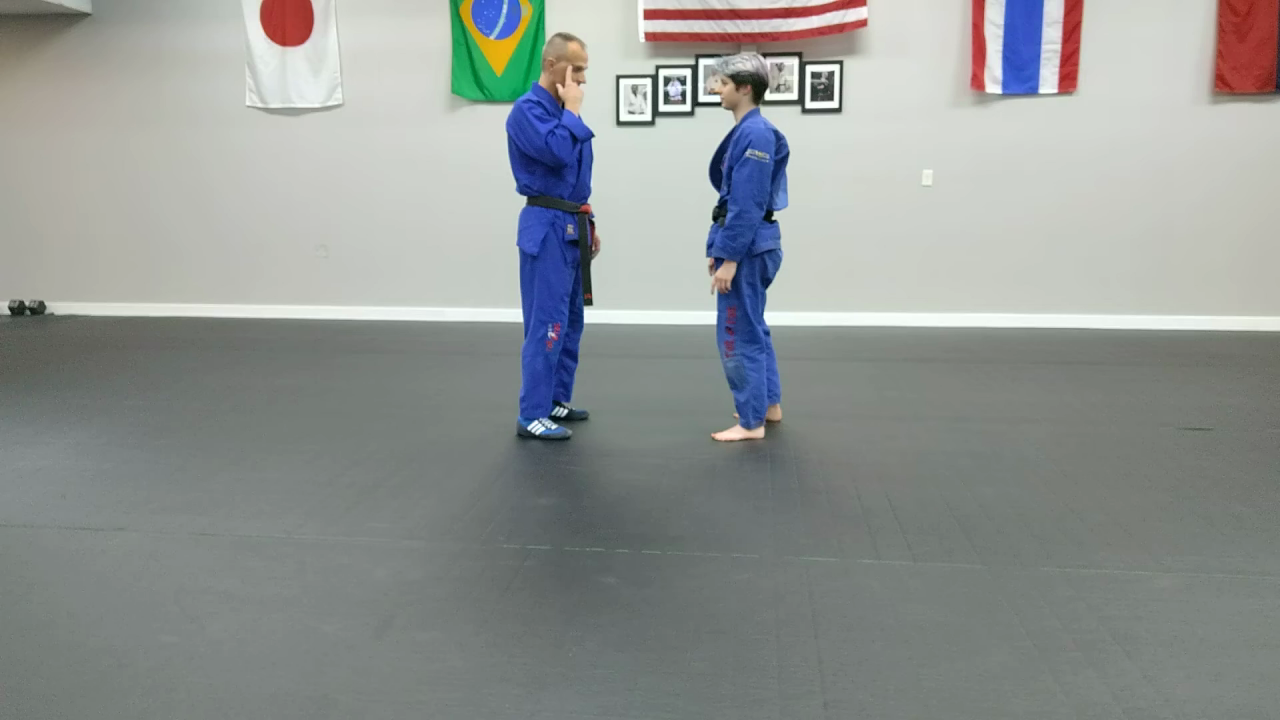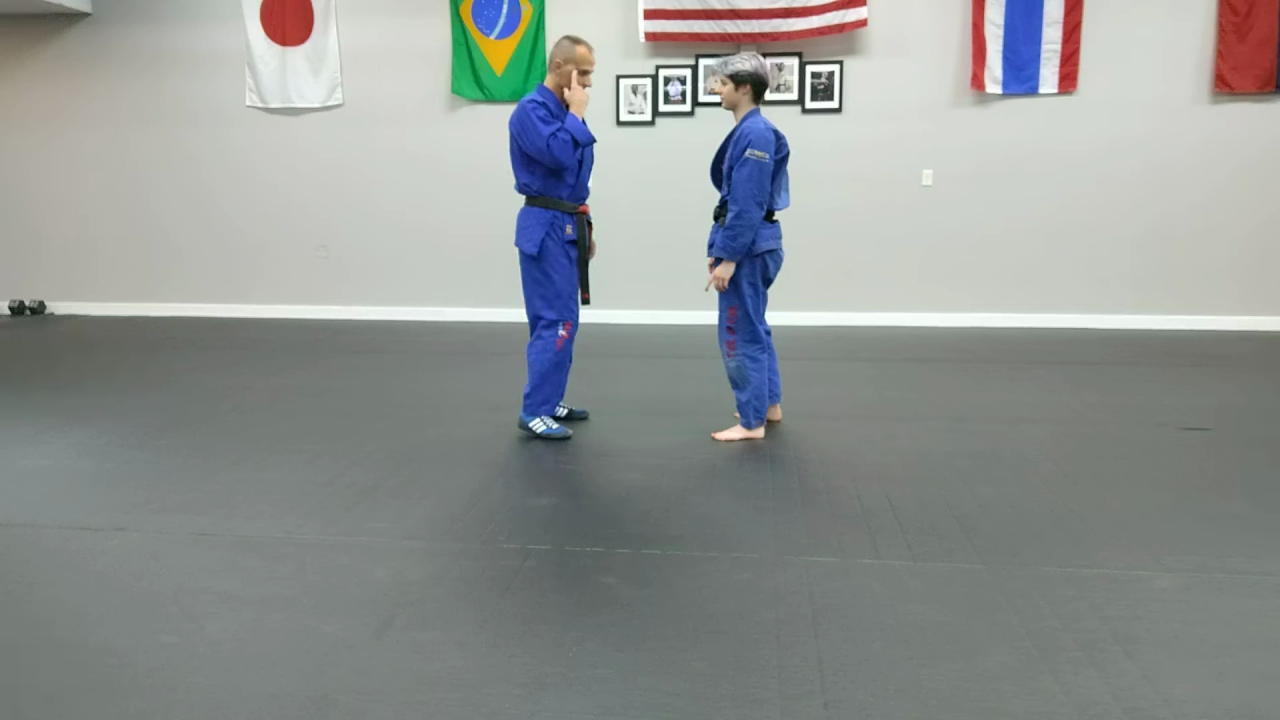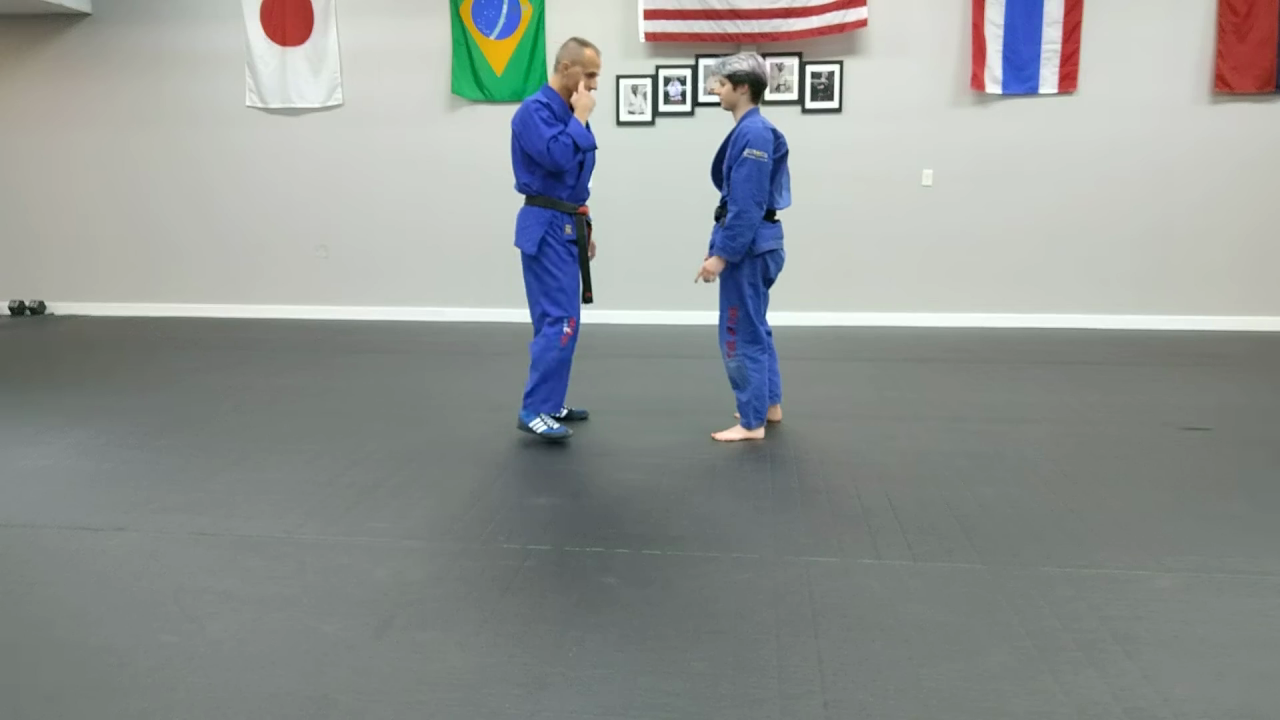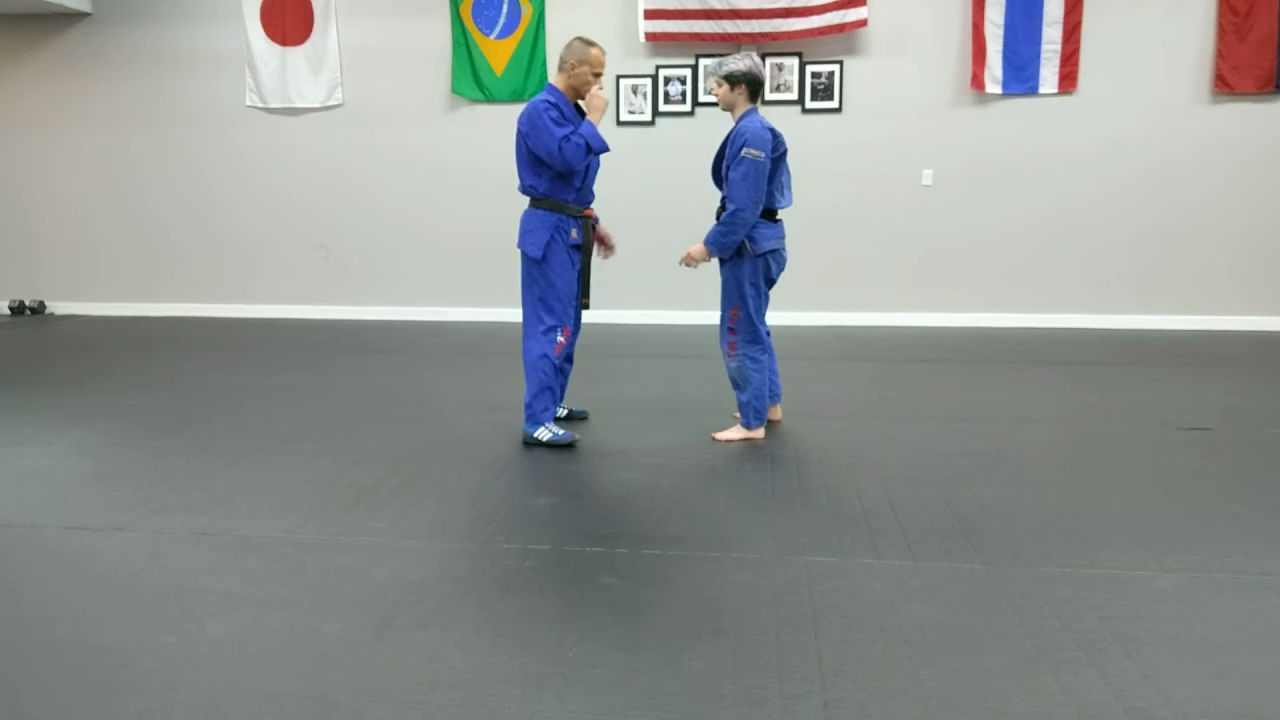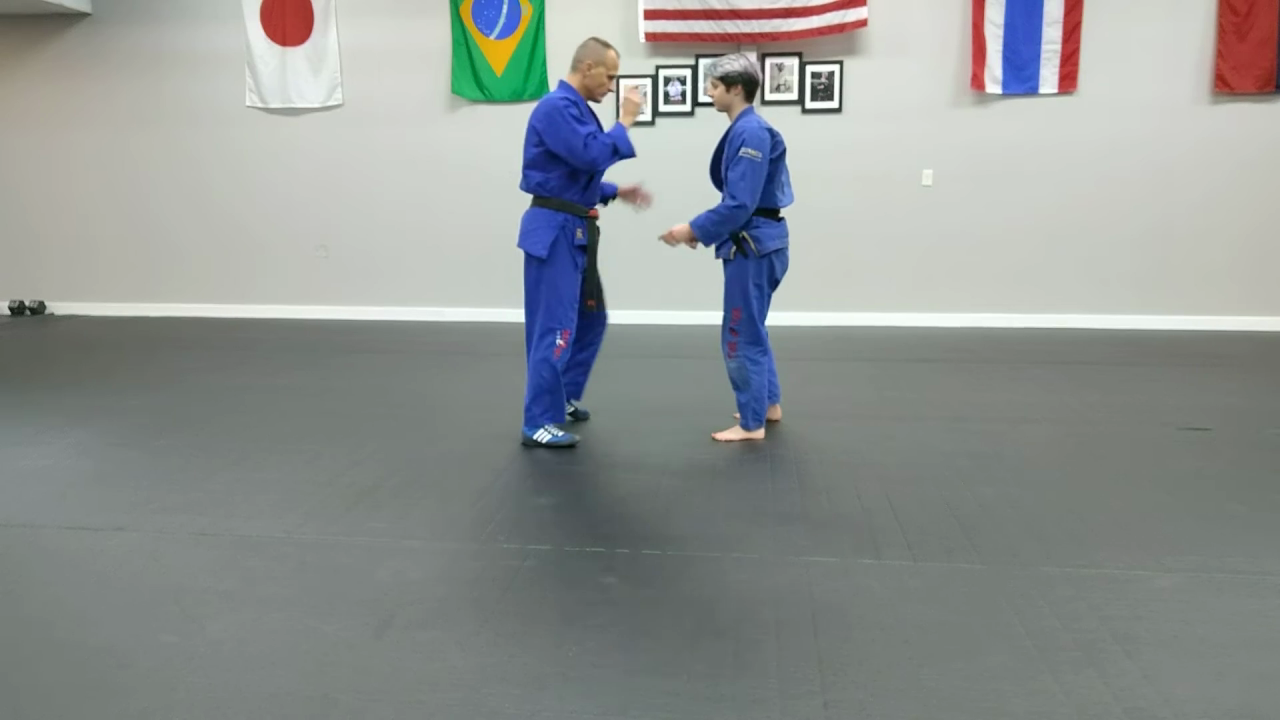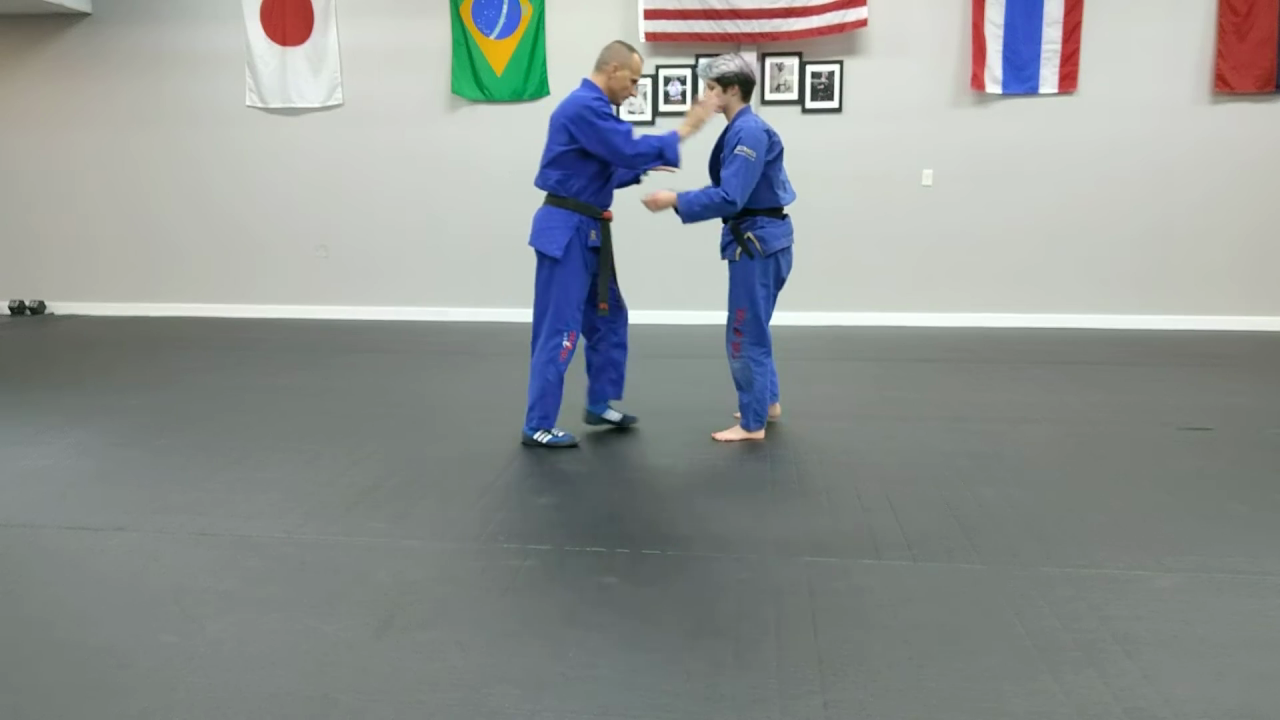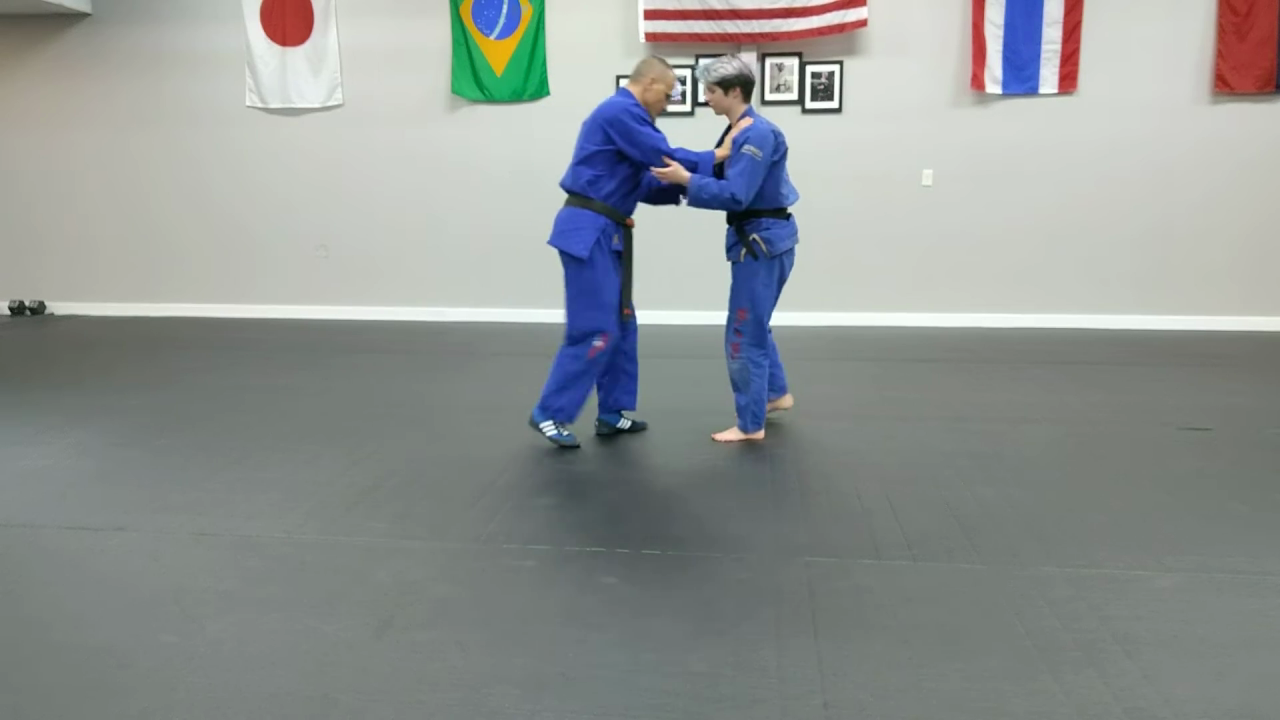
dt=0.2s
person 1, frame 1
left shoulder: (560, 110)
right shoulder: (528, 109)
right elbow: (558, 154)
left wrist: (587, 224)
right wrist: (572, 110)
left hip: (569, 226)
right hip: (548, 227)
left knee: (569, 321)
right knee: (547, 323)
left ankle: (554, 400)
right ankle: (532, 416)
person 1, frame 2
left shoulder: (564, 111)
right shoulder: (532, 109)
right elbow: (558, 157)
left wrist: (584, 226)
right wrist: (577, 114)
left hip: (566, 225)
right hip: (545, 227)
left knee: (560, 320)
right knee: (558, 322)
left ankle: (550, 402)
right ankle: (535, 411)
person 1, frame 3
left shoulder: (567, 112)
right shoulder: (535, 110)
right elbow: (557, 159)
left wrist: (584, 226)
right wrist: (581, 119)
left hip: (565, 226)
right hip: (546, 227)
left knee: (563, 319)
right knee: (558, 319)
left ankle: (551, 402)
right ankle: (534, 412)
person 1, frame 4
left shoulder: (569, 111)
right shoulder: (542, 110)
right elbow: (567, 160)
left wrist: (594, 224)
right wrist: (594, 119)
left hip: (569, 229)
right hip: (551, 231)
left knee: (566, 322)
right knee: (551, 325)
left ankle: (550, 401)
right ankle: (538, 421)
person 1, frame 5
left shoulder: (572, 108)
right shoulder: (557, 107)
right elbow: (591, 155)
left wrist: (615, 192)
right wrist: (625, 123)
left hip: (571, 231)
right hip: (554, 231)
left knee: (590, 317)
right knee: (553, 327)
left ankle: (560, 395)
right ankle: (538, 423)
person 1, frame 6
left shoulder: (588, 106)
right shoulder: (585, 107)
left elbow: (603, 169)
right elbow: (630, 152)
left wrist: (649, 165)
right wrist: (683, 133)
left hip: (581, 231)
right hip: (566, 231)
left knee: (608, 317)
right knee: (559, 329)
left ankle: (600, 403)
right ankle: (537, 425)
person 1, frame 7
left shoulder: (618, 115)
right shoulder: (622, 112)
left elbow: (637, 185)
right elbow: (665, 160)
left wrist: (682, 187)
right wrist: (721, 152)
left hip: (597, 233)
right hip: (589, 233)
left knee: (618, 325)
right knee: (595, 332)
left ankle: (611, 414)
right ankle: (548, 414)
person 2, frame 1
left shoulder: (755, 135)
right shoulder: (747, 131)
left elbow: (747, 205)
left wrist: (729, 258)
right wrist: (720, 249)
left hip: (745, 245)
right hip: (744, 242)
left knee: (738, 332)
right knee: (752, 327)
left ankle: (751, 422)
right ankle: (769, 404)
person 2, frame 2
left shoulder: (755, 135)
right shoulder: (748, 131)
left elbow: (748, 205)
left wrist: (728, 258)
right wrist: (721, 248)
left hip: (746, 245)
right hip: (746, 242)
left knee: (739, 332)
right knee: (753, 326)
left ankle: (751, 422)
right ankle: (769, 404)
person 2, frame 3
left shoulder: (754, 134)
right shoulder: (750, 131)
left elbow: (748, 206)
left wrist: (720, 254)
right wrist: (722, 247)
left hip: (747, 245)
right hip: (751, 243)
left knee: (740, 332)
right knee: (753, 327)
left ankle: (752, 422)
right ankle: (769, 404)
person 2, frame 4
left shoulder: (752, 134)
right shoulder: (749, 130)
left elbow: (744, 205)
left wrist: (709, 245)
right wrist: (715, 240)
left hip: (750, 243)
right hip: (754, 241)
left knee: (740, 332)
right knee: (753, 327)
left ankle: (752, 422)
right ankle: (769, 404)
person 2, frame 5
left shoulder: (750, 133)
right shoulder: (746, 130)
left elbow: (741, 203)
left wrist: (693, 228)
right wrist: (701, 227)
left hip: (753, 241)
right hip: (758, 239)
left knee: (741, 332)
right knee: (751, 327)
left ankle: (752, 423)
right ankle: (768, 403)
person 2, frame 6
left shoulder: (750, 133)
right shoulder: (743, 129)
left elbow: (729, 198)
right elbow: (729, 189)
left wrist: (676, 200)
right wrist: (681, 197)
left hip: (757, 240)
right hip: (761, 237)
left knee: (745, 331)
right knee: (753, 326)
left ankle: (753, 424)
right ankle: (768, 401)
person 2, frame 7
left shoulder: (758, 134)
right shoulder: (739, 131)
left elbow: (733, 194)
right elbow: (721, 182)
left wrist: (686, 179)
right wrist: (680, 176)
left hip: (763, 241)
right hip: (755, 239)
left knee: (742, 332)
right knee: (751, 323)
left ankle: (751, 424)
right ankle: (776, 392)
